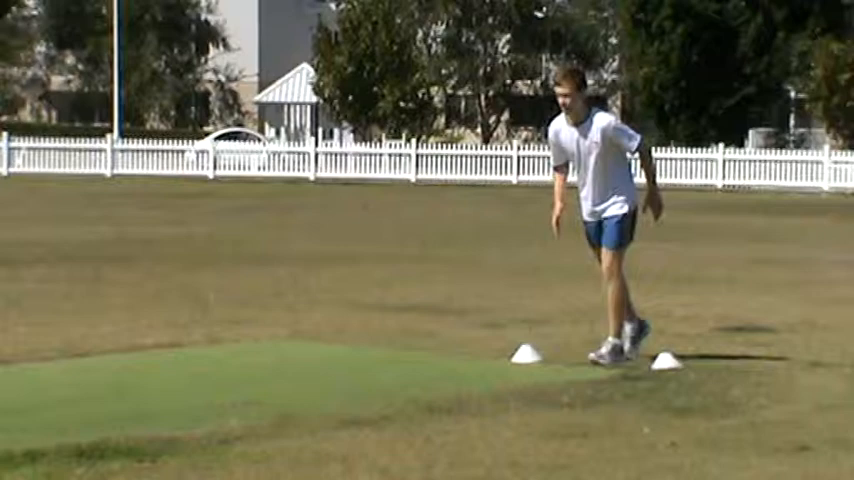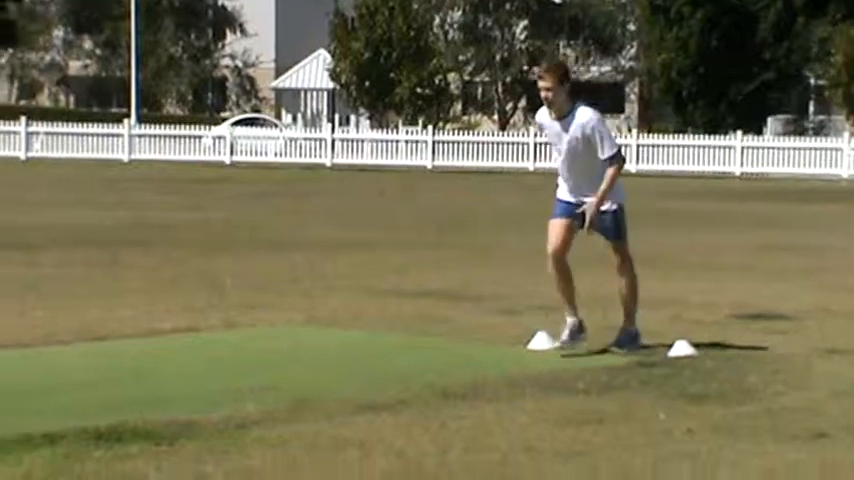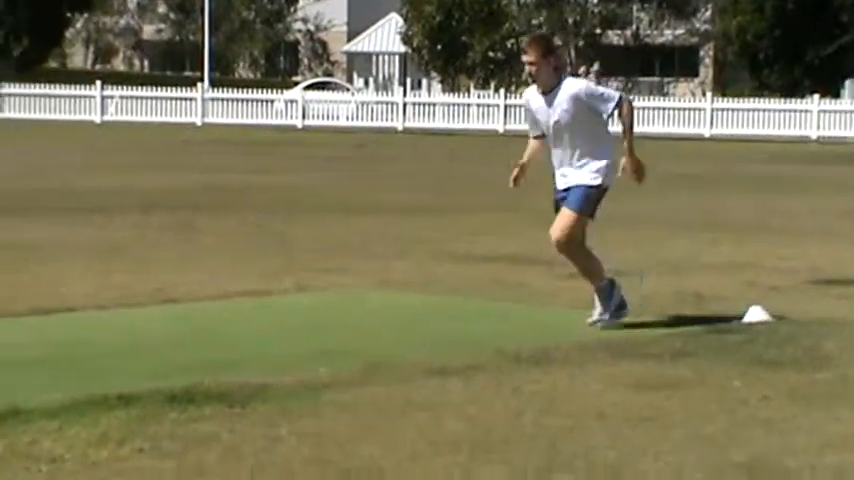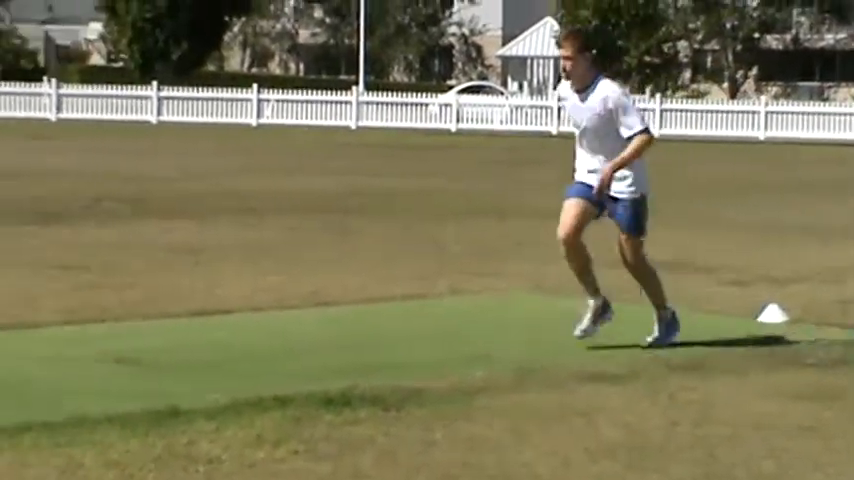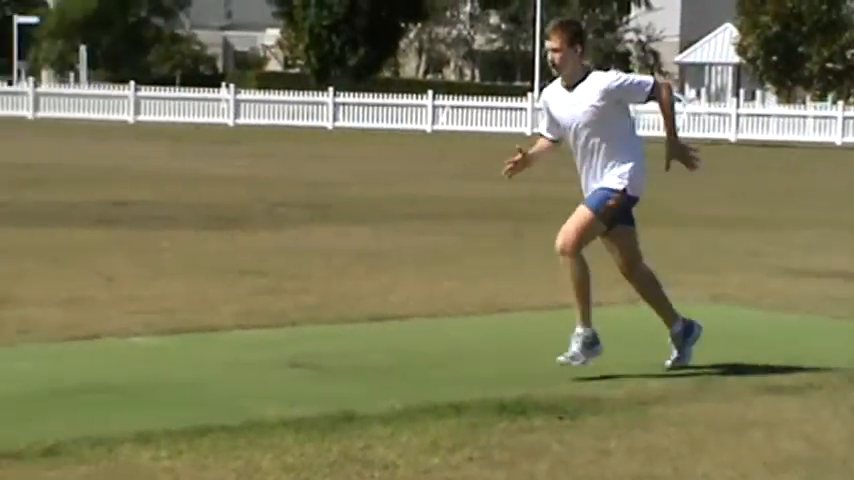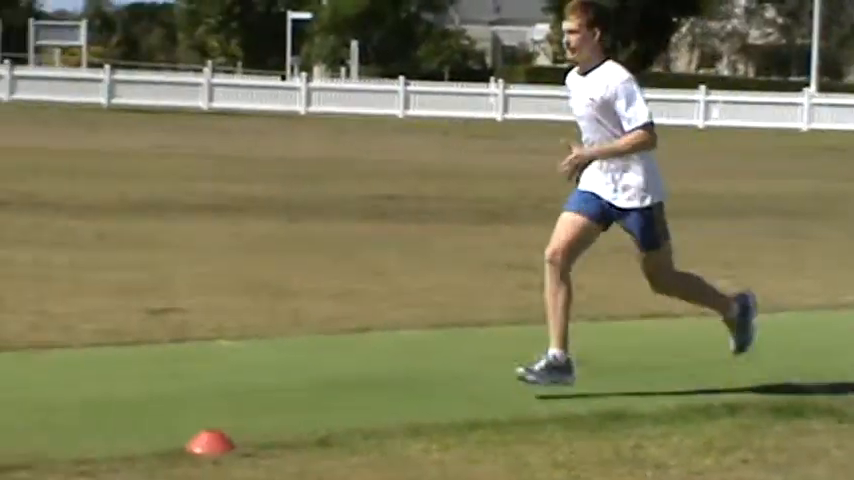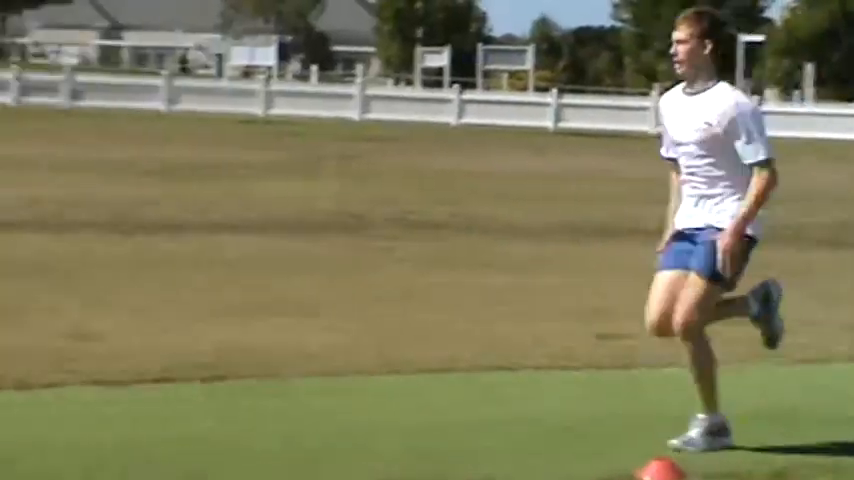
dt=0.4s
person 1, frame 1
left shoulder: (606, 123)
right shoulder: (556, 129)
left elbow: (642, 149)
right elbow: (560, 167)
left wrist: (652, 189)
right wrist: (558, 202)
left hip: (618, 204)
right hip: (590, 208)
left knee: (612, 270)
right knee: (607, 272)
left ankle: (616, 343)
right ankle: (635, 325)
person 1, frame 2
left shoulder: (588, 119)
right shoulder: (542, 117)
left elbow: (617, 160)
left wrist: (597, 199)
left hip: (602, 199)
right hip: (569, 196)
left knee: (621, 262)
right knee: (554, 252)
left ankle: (630, 330)
right ankle: (573, 322)
person 1, frame 3
left shoulder: (578, 90)
right shoulder: (530, 96)
left elbow: (624, 105)
left wrist: (629, 152)
right wrist: (523, 163)
left hip: (594, 173)
right hip: (565, 177)
left knee: (560, 238)
right knee: (573, 245)
left ankle: (603, 286)
right ankle: (610, 300)
person 1, frame 4
left shoulder: (612, 95)
right shoulder: (564, 90)
left elbow: (645, 137)
left wrist: (612, 169)
left hip: (624, 183)
right hip: (589, 178)
left knee: (632, 259)
right knee: (566, 234)
left ankle: (666, 318)
right ankle: (597, 303)
person 1, frame 5
left shoulder: (608, 83)
right shoulder: (549, 95)
left elbow: (661, 88)
right elbow: (548, 139)
left wrist: (673, 143)
right wrist: (526, 158)
left hip: (622, 180)
right hip: (596, 182)
left knee: (567, 244)
right knee: (630, 267)
left ankle: (586, 335)
right ankle: (680, 329)
person 1, frame 6
left shoulder: (615, 80)
right shoulder: (574, 80)
left elbow: (648, 138)
left wrist: (589, 153)
left hip: (633, 191)
right hip: (595, 186)
left knee: (661, 279)
right knee: (555, 256)
left ankle: (735, 307)
right ankle: (558, 360)
person 1, frame 7
left shoulder: (733, 105)
right shoulder: (671, 103)
left elbow: (766, 171)
left wrist: (737, 227)
right wrist: (670, 226)
left hip: (724, 228)
right hip: (688, 227)
left knee: (685, 324)
right knee: (657, 324)
left ankle: (712, 422)
right ankle: (757, 301)
